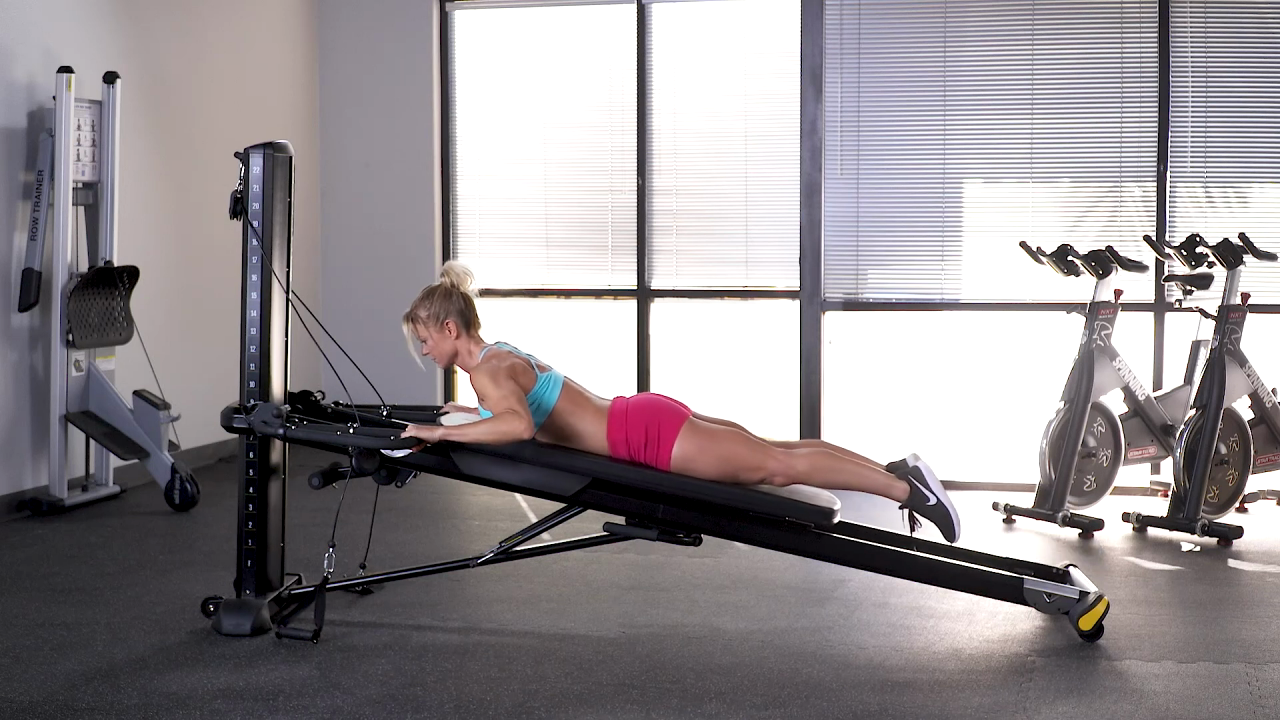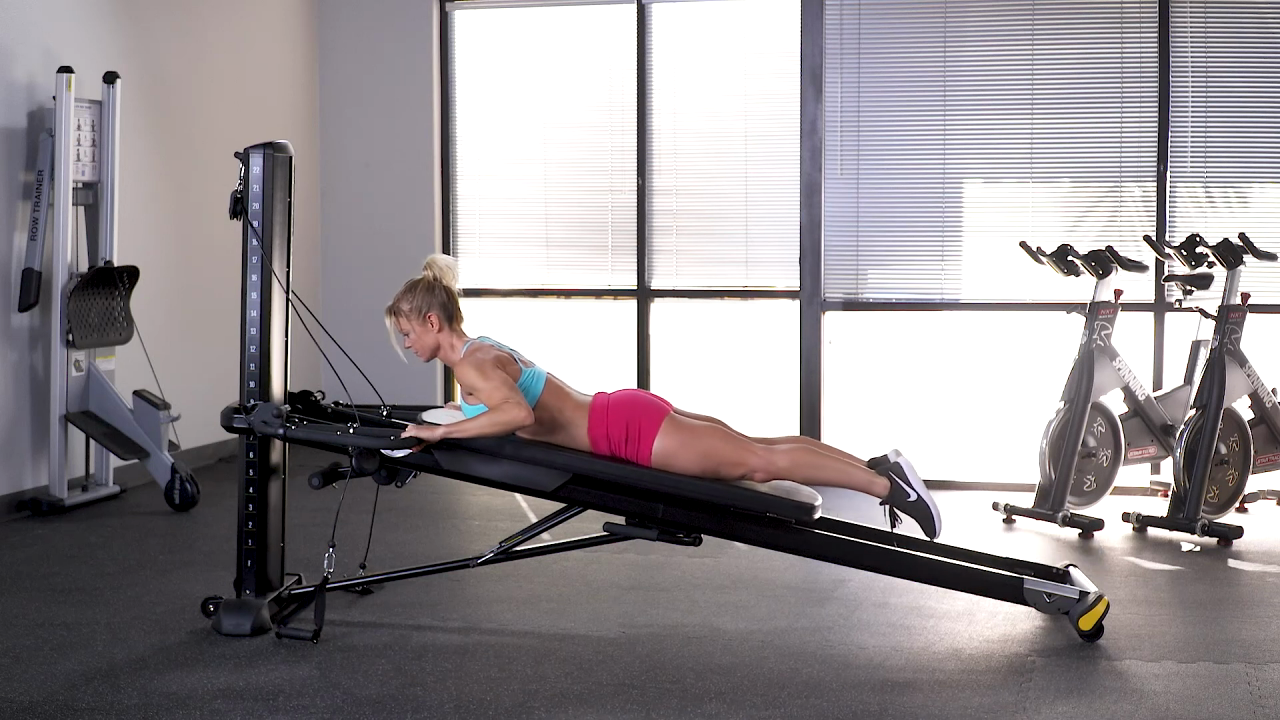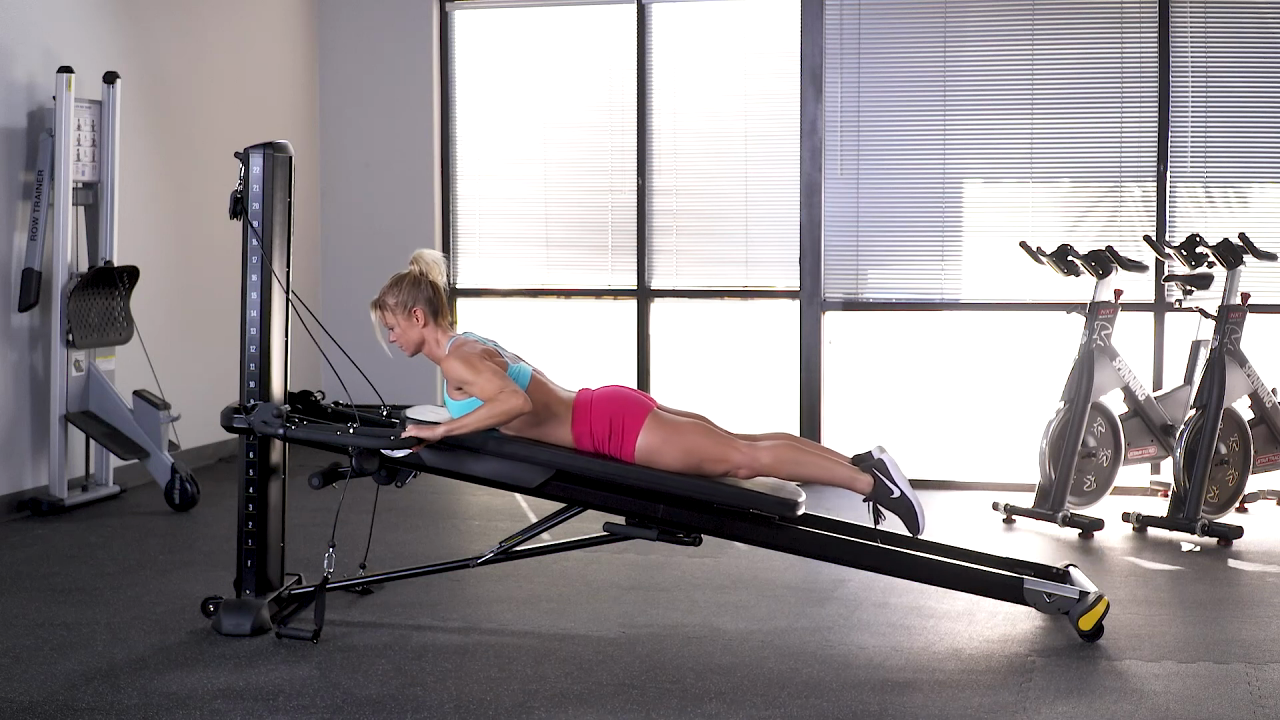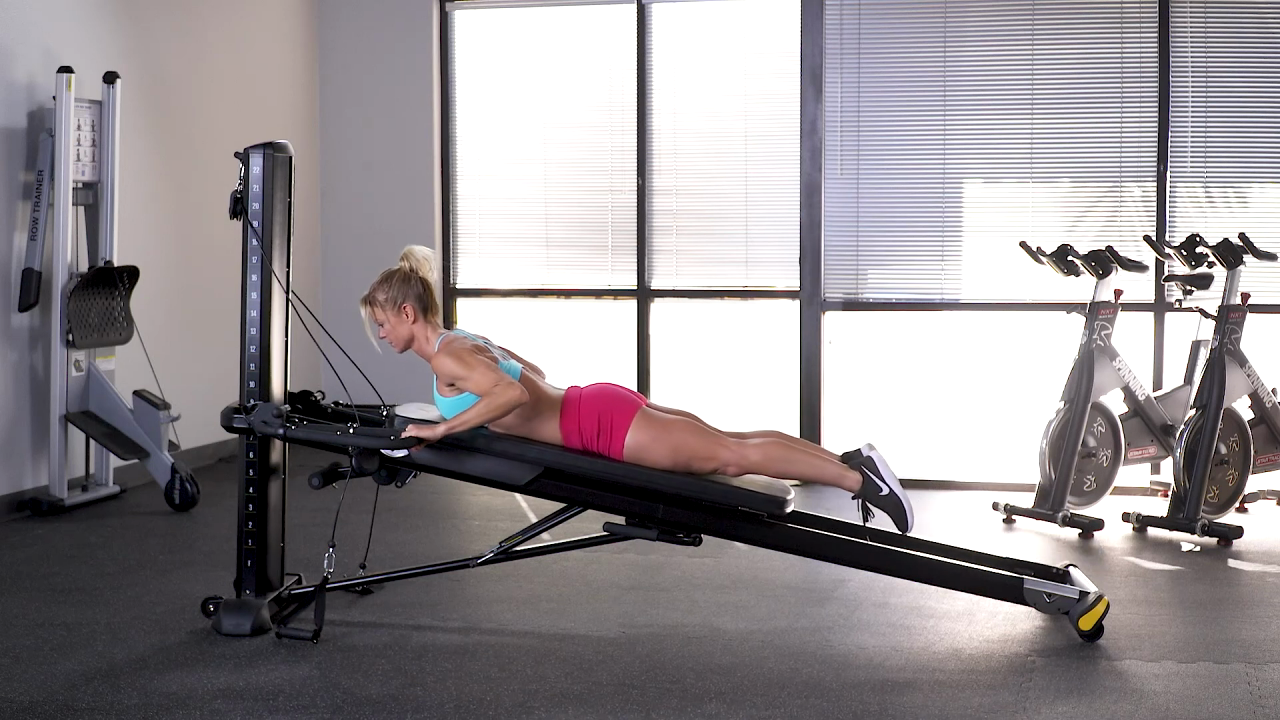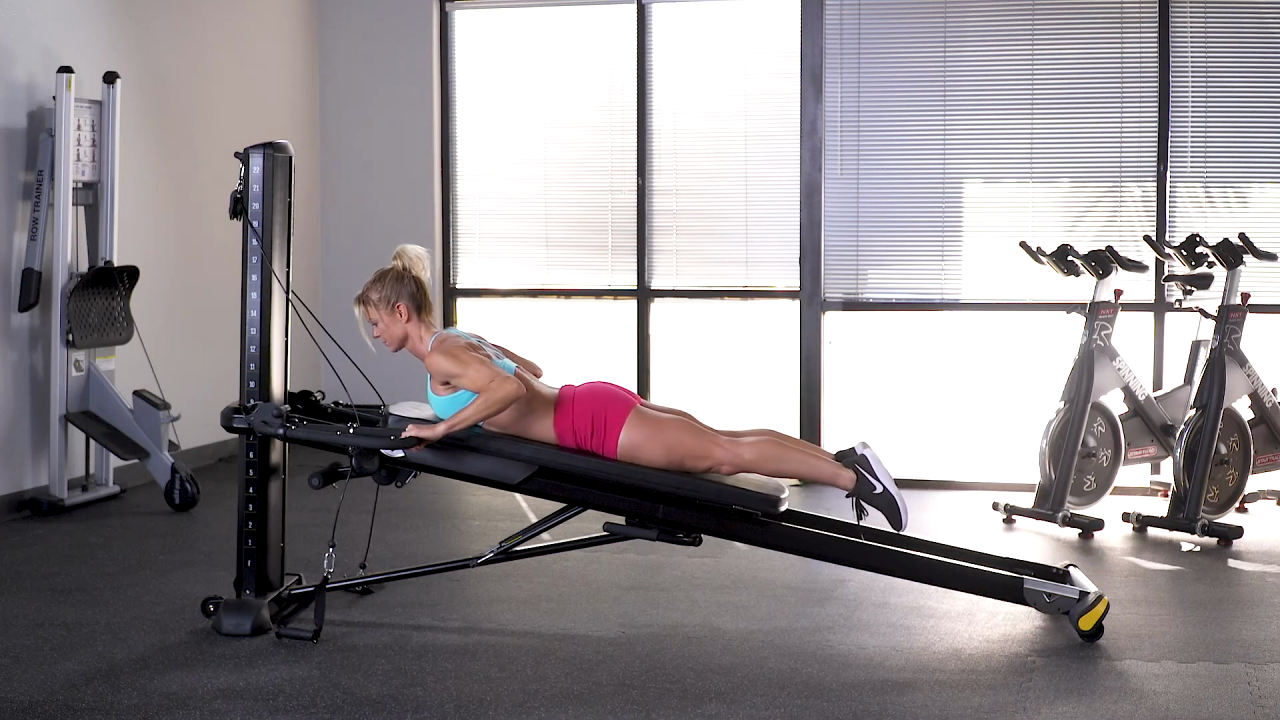
dt=0.2s
person 1, frame 1
left shoulder: (487, 368)
right shoulder: (502, 354)
left elbow: (520, 428)
left wrist: (441, 432)
right wrist: (480, 410)
left hip: (646, 435)
right hip: (647, 418)
left knee: (777, 466)
right knee: (774, 452)
left ankle: (905, 489)
right ankle: (898, 471)
person 1, frame 2
left shoulder: (470, 362)
right shoulder: (485, 348)
left elbow: (520, 415)
left wrist: (442, 430)
right wrist: (475, 406)
left hip: (625, 430)
right hip: (627, 413)
left knee: (757, 463)
right knee: (756, 448)
left ankle: (886, 485)
right ankle: (879, 469)
person 1, frame 3
left shoulder: (456, 358)
right shoulder: (470, 343)
left elbow: (517, 403)
left wrist: (442, 429)
right wrist: (466, 404)
left hip: (609, 426)
right hip: (612, 409)
left knee: (742, 460)
right knee: (742, 444)
left ankle: (869, 481)
right ankle: (862, 464)
person 1, frame 4
left shoulder: (446, 355)
right shoulder: (463, 340)
left elbow: (515, 394)
left wrist: (442, 427)
right wrist: (463, 402)
left hip: (598, 424)
right hip: (601, 407)
left knee: (731, 457)
right knee: (734, 440)
left ankle: (858, 479)
right ankle: (850, 461)
person 1, frame 5
left shoulder: (439, 354)
right shoulder: (457, 338)
left elbow: (510, 389)
left wrist: (442, 427)
right wrist: (463, 399)
left hip: (591, 422)
right hip: (594, 405)
left knee: (724, 456)
right knee: (726, 439)
left ankle: (852, 477)
right ankle: (844, 460)
